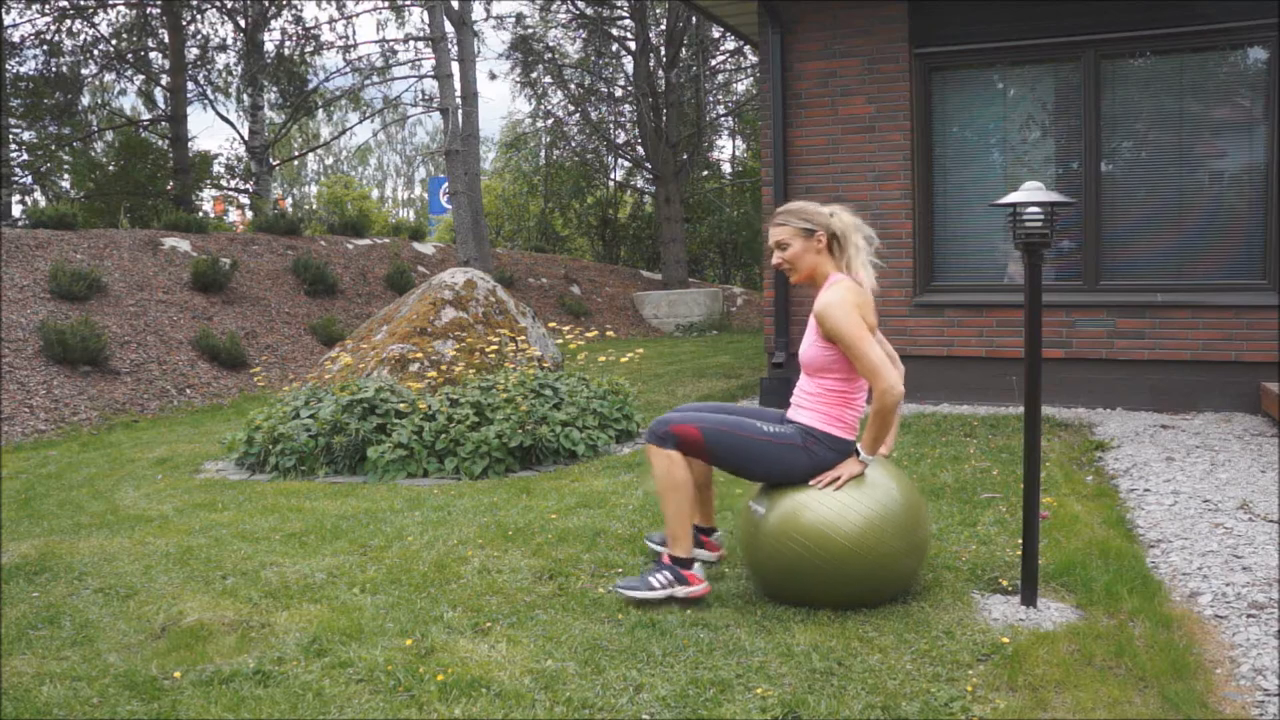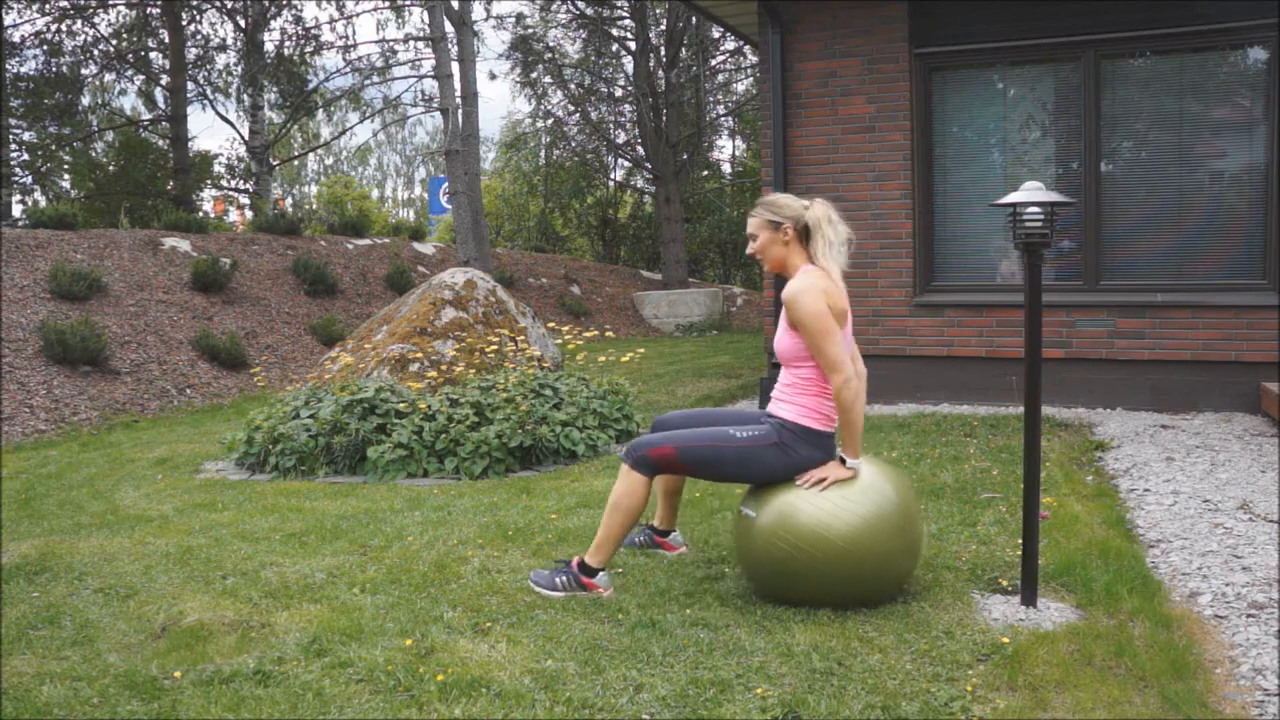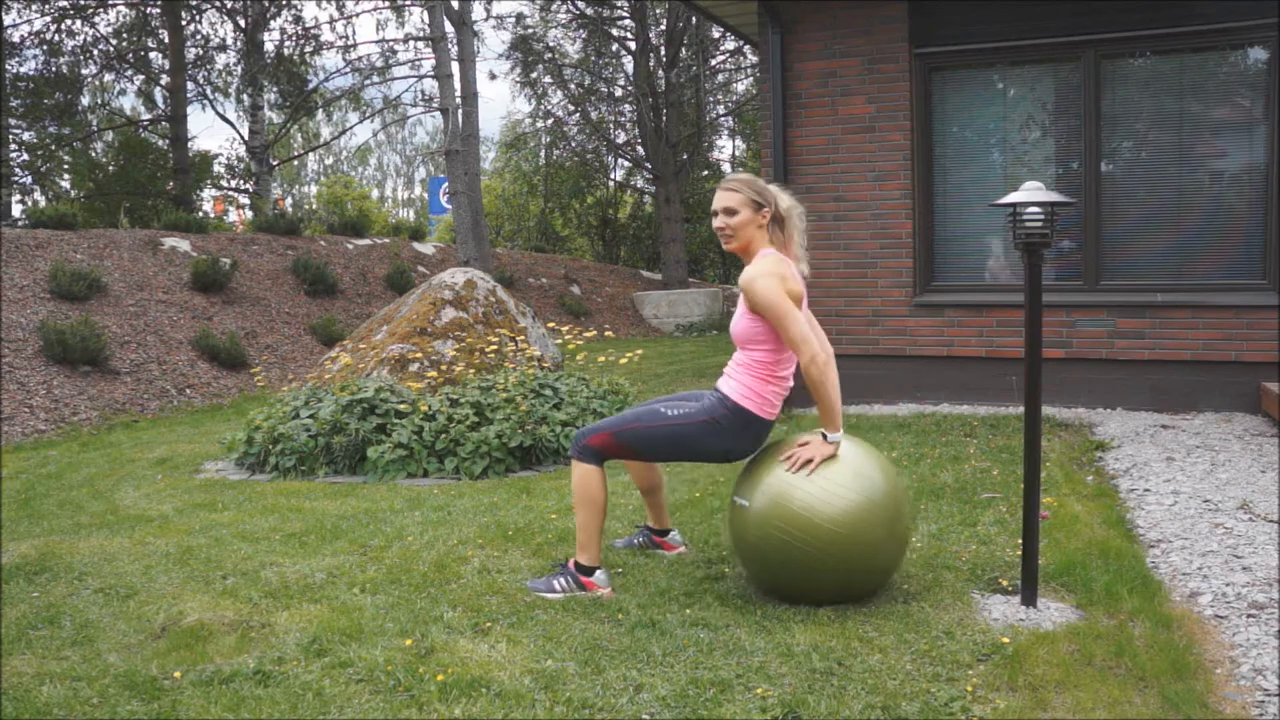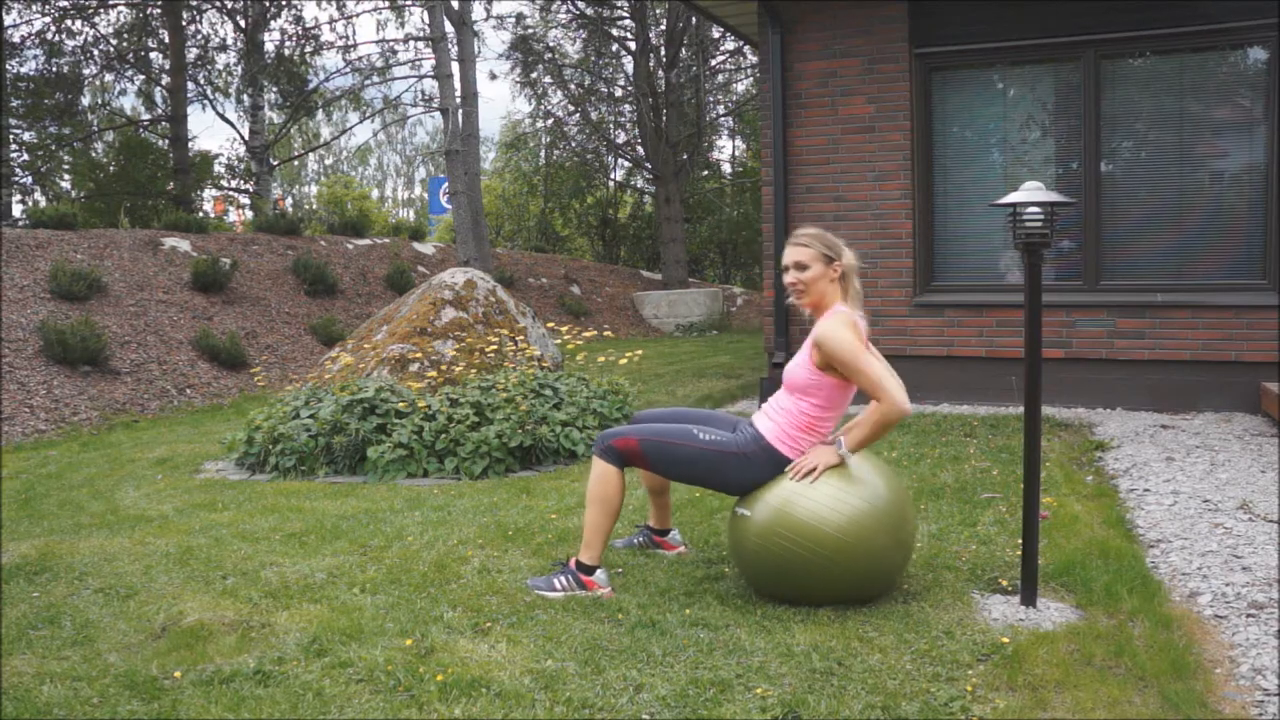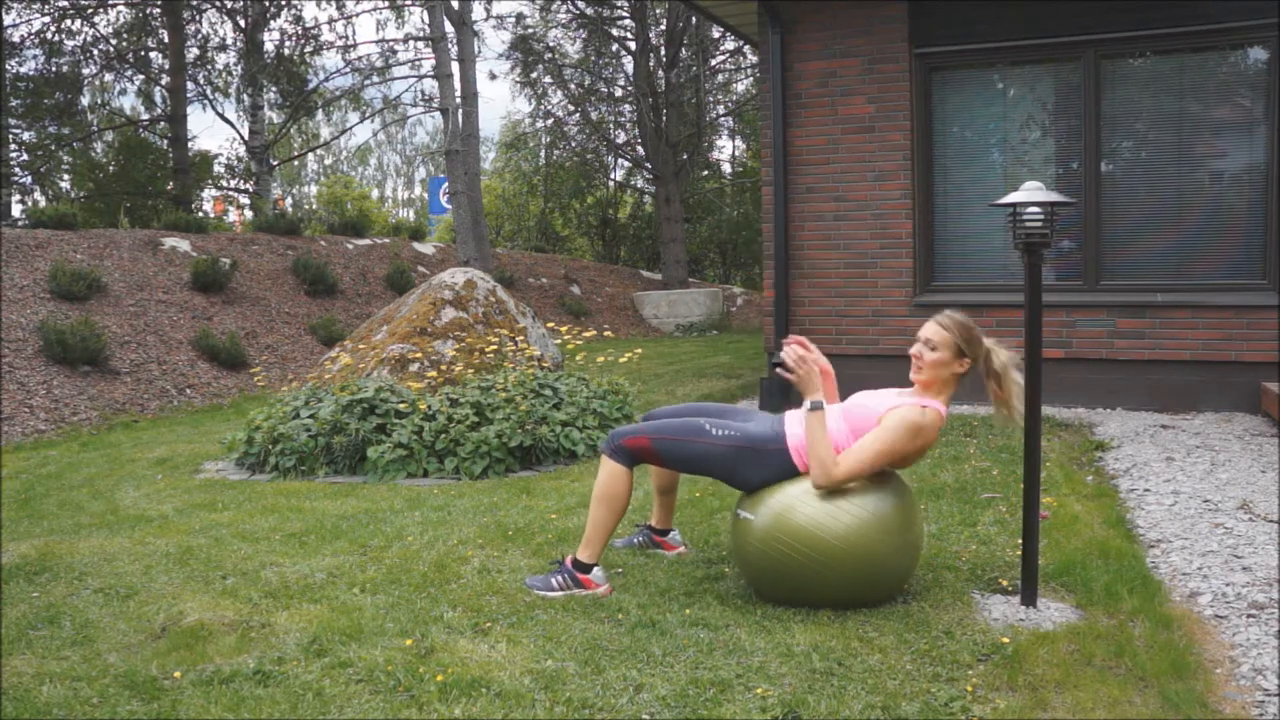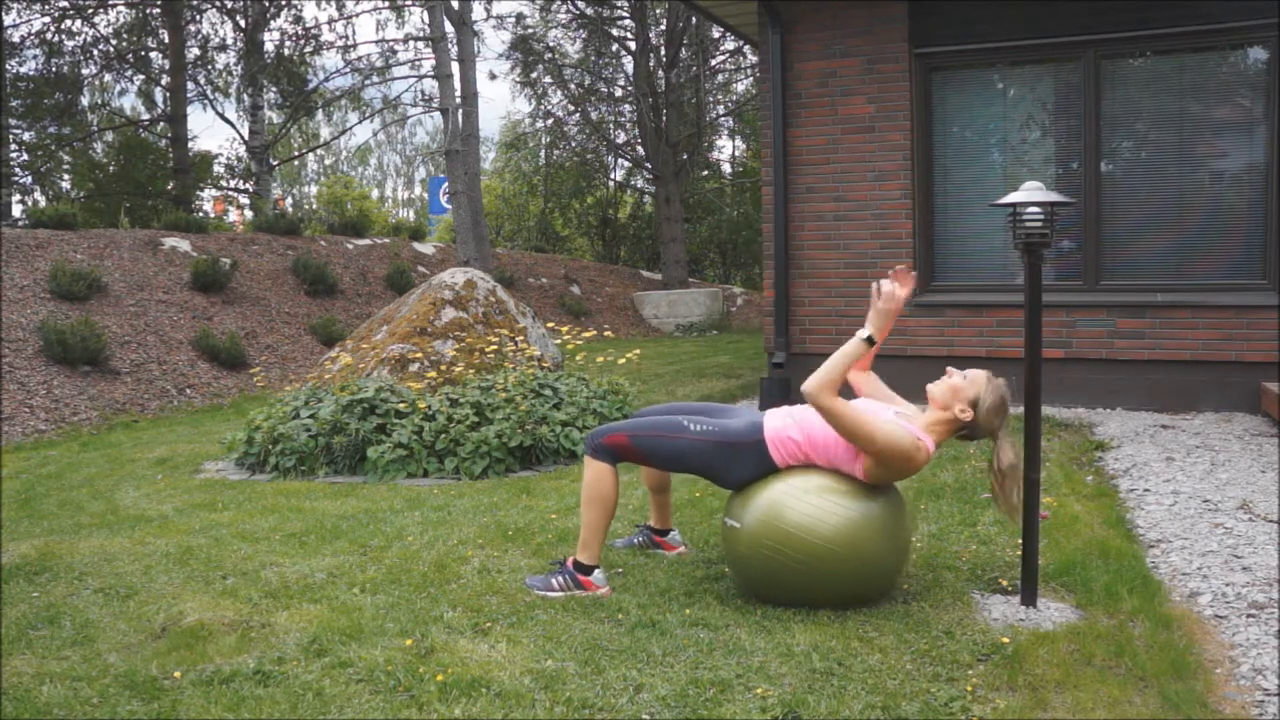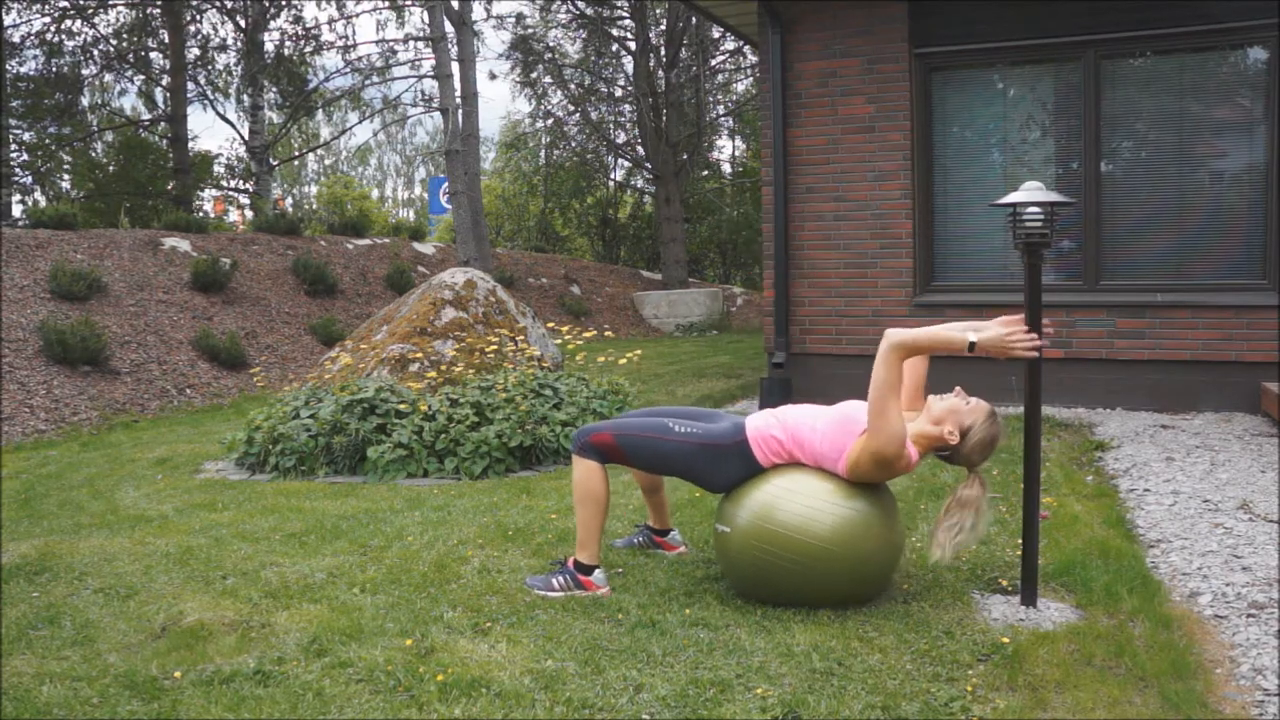
dt=0.4s
person 1, frame 1
left shoulder: (834, 304)
right shoulder: (843, 292)
left elbow: (890, 386)
right elbow: (894, 365)
left wrist: (860, 457)
right wrist: (881, 441)
left hip: (808, 448)
right hip: (804, 430)
left knee: (664, 432)
right knee: (679, 418)
left ankle: (682, 567)
right ankle: (703, 534)
person 1, frame 2
left shoulder: (803, 290)
right shoulder: (815, 283)
left elbow: (842, 381)
right elbow: (856, 372)
left wrist: (849, 462)
right wrist: (848, 446)
left hip: (790, 443)
right hip: (786, 429)
left knee: (642, 454)
right knee: (664, 427)
left ankle: (589, 571)
right ankle: (663, 532)
person 1, frame 3
left shoulder: (758, 274)
right shoulder: (777, 267)
left elbow: (814, 358)
right elbow: (822, 350)
left wrist: (829, 437)
right wrist: (830, 428)
left hip: (729, 420)
right hip: (733, 406)
left knee: (587, 444)
right knee: (623, 422)
left ankle: (587, 573)
right ankle: (661, 532)
person 1, frame 4
left shoulder: (831, 331)
right shoulder: (844, 322)
left elbow: (898, 404)
right elbow: (888, 395)
left wrist: (840, 450)
right wrist: (828, 428)
left hip: (755, 456)
right hip: (756, 433)
left knee: (610, 444)
right knee: (641, 421)
left ankle: (588, 574)
right ankle: (662, 533)
person 1, frame 5
left shoulder: (919, 419)
right shoulder: (918, 400)
left elbow: (826, 476)
left wrist: (812, 395)
right wrist: (824, 375)
left hip: (763, 455)
right hip: (770, 430)
left knee: (620, 443)
right knee: (653, 420)
left ankle: (584, 571)
right ankle: (661, 533)
person 1, frame 6
left shoulder: (906, 449)
right shoulder: (912, 421)
left elbow: (817, 391)
right elbow: (855, 370)
left wrist: (874, 328)
right wrist: (884, 319)
left hip: (746, 450)
right hip: (757, 424)
left knee: (600, 443)
right knee: (640, 419)
left ankle: (584, 572)
right ankle: (661, 533)
person 1, frame 7
left shoulder: (887, 454)
right shoulder: (911, 426)
left elbow: (894, 342)
right elbow: (912, 347)
left wrist: (975, 338)
right wrist: (981, 331)
left hip: (734, 450)
right hip: (747, 428)
left knee: (588, 442)
right knee: (631, 421)
left ankle: (585, 573)
right ankle: (662, 533)
